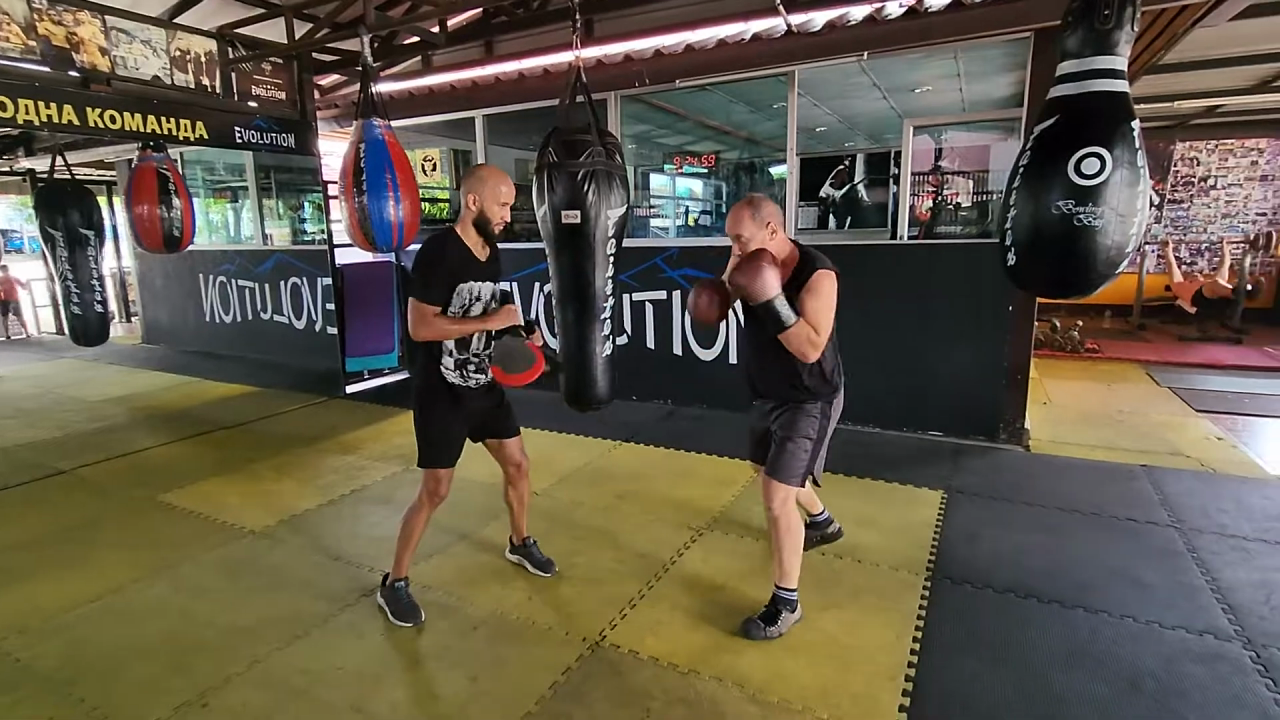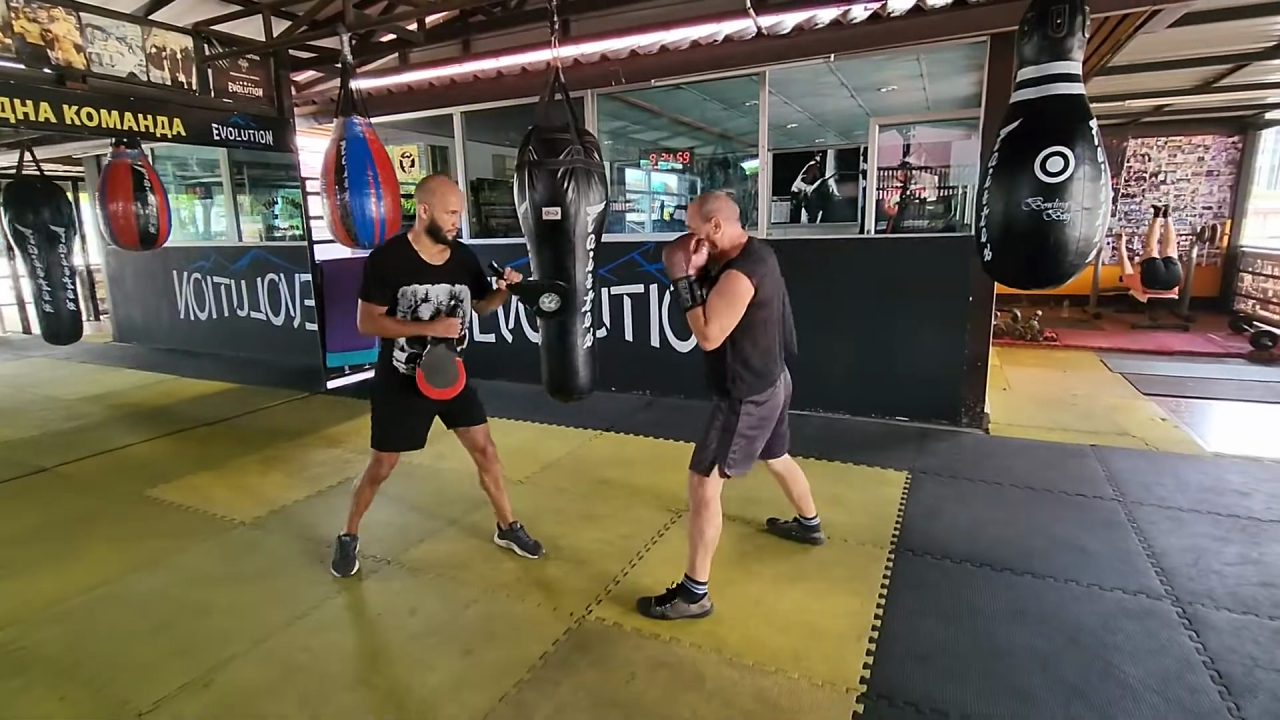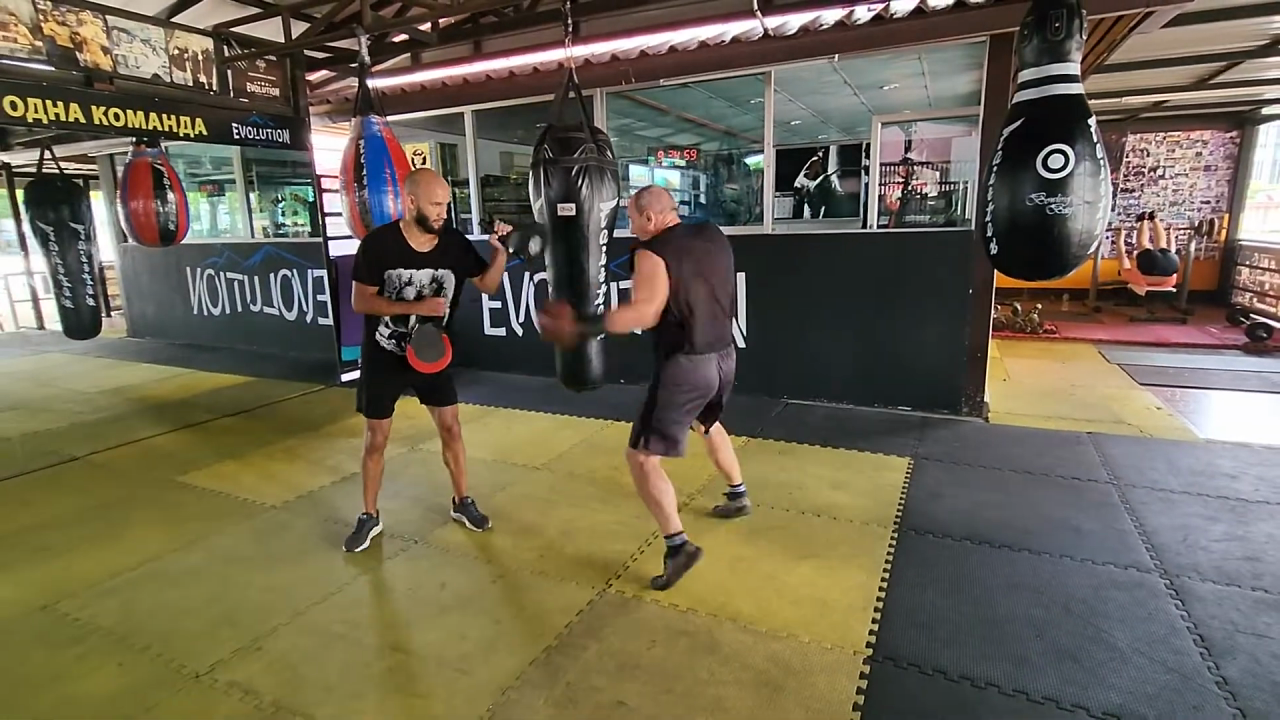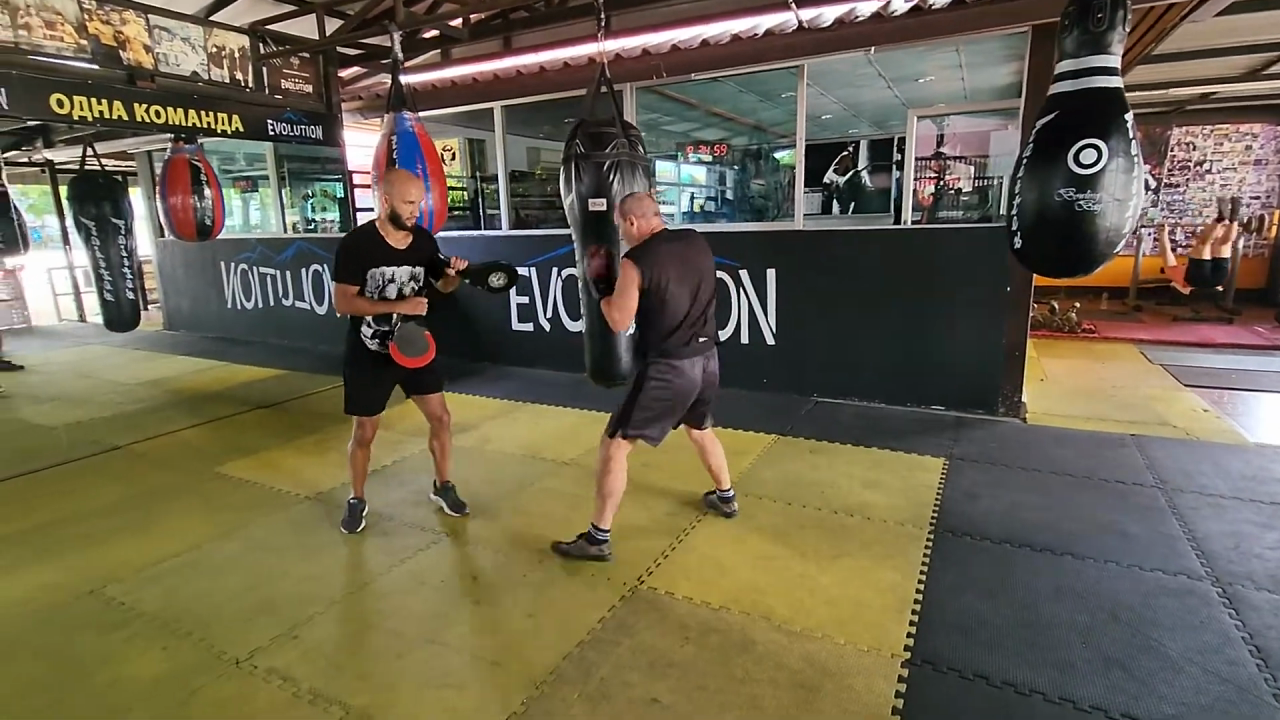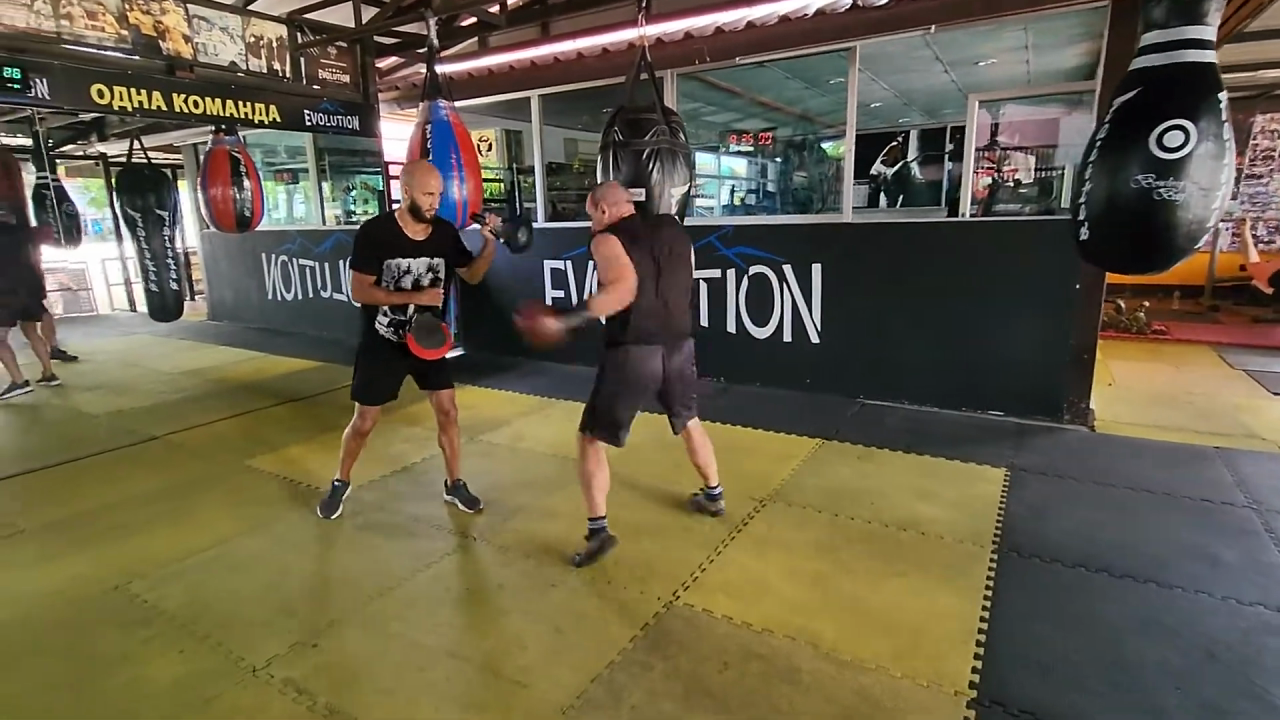
dt=0.5s
person 1, frame 1
left shoulder: (817, 273)
right shoulder: (750, 259)
left elbow: (809, 348)
left wrist: (769, 300)
left hip: (811, 401)
right hip: (769, 395)
left knee: (777, 496)
right knee: (768, 472)
left ankle: (787, 601)
right ankle: (821, 521)
person 1, frame 2
left shoulder: (740, 273)
right shoulder: (754, 251)
left elbow: (708, 337)
right elbow: (719, 305)
left wrist: (686, 282)
right wrist: (698, 276)
left hip: (746, 395)
right hip: (770, 380)
left knee: (704, 485)
right knee: (776, 457)
left ankle: (694, 594)
right ankle: (810, 524)
person 1, frame 3
left shoulder: (651, 252)
right shoulder: (713, 235)
left elbow: (644, 314)
left wrist: (584, 328)
left hip: (684, 365)
right hip: (723, 355)
left knee: (642, 457)
right knee: (708, 425)
left ankle: (678, 544)
right ankle: (737, 496)
person 1, frame 4
left shoulder: (635, 262)
right shoulder: (696, 242)
left elbow: (618, 322)
left wrist: (596, 280)
left hip: (668, 367)
right hip: (706, 358)
left knee: (615, 445)
right knee: (700, 428)
left ankle: (598, 537)
right ankle: (726, 497)
person 1, frame 5
left shoulder: (607, 239)
right shoulder: (673, 228)
left elbow: (625, 288)
left wrist: (567, 320)
left hip: (631, 357)
right hip: (680, 349)
left knee: (591, 442)
right knee: (688, 423)
left ankle: (599, 530)
right ankle: (713, 494)
person 2, frame 1
left shoulder: (492, 252)
right shoulder: (438, 252)
right elbow: (420, 326)
left wrist: (512, 325)
right wrist: (488, 322)
left hip: (487, 383)
right hip: (442, 390)
left knee: (517, 465)
right knee: (435, 490)
left ankle: (520, 542)
right ankle: (394, 583)
person 2, frame 2
left shoulder: (463, 256)
right shoulder: (387, 258)
left elbow: (481, 303)
right elbow: (367, 322)
left wrist: (504, 289)
right wrist: (428, 328)
right hip: (401, 380)
left knee: (486, 451)
right knee: (382, 467)
left ankle: (507, 527)
right ankle: (349, 536)
person 2, frame 3
left shoulder: (454, 241)
right shoulder: (379, 243)
left elbow: (489, 283)
right elbow: (359, 301)
left wrist: (499, 250)
right wrist: (415, 306)
right hip: (385, 355)
left knee: (451, 429)
right knee: (376, 437)
left ankle: (462, 502)
right ankle: (369, 516)
person 2, frame 4
left shoulder: (425, 240)
right shoulder: (355, 244)
left elbow: (443, 287)
right elbow: (342, 302)
left wrist: (453, 274)
right wrist: (396, 306)
right hip: (368, 353)
left knee: (440, 416)
right knee: (365, 432)
left ankle: (443, 485)
right ankle: (357, 500)
person 2, frame 5
left shoulder: (444, 231)
right shoulder: (374, 233)
left elbow: (472, 277)
right elbow: (358, 291)
left wrist: (490, 243)
right wrist: (413, 297)
right hip: (382, 343)
left knee: (447, 412)
right knee: (364, 422)
left ankle: (454, 484)
right ankle: (340, 483)
